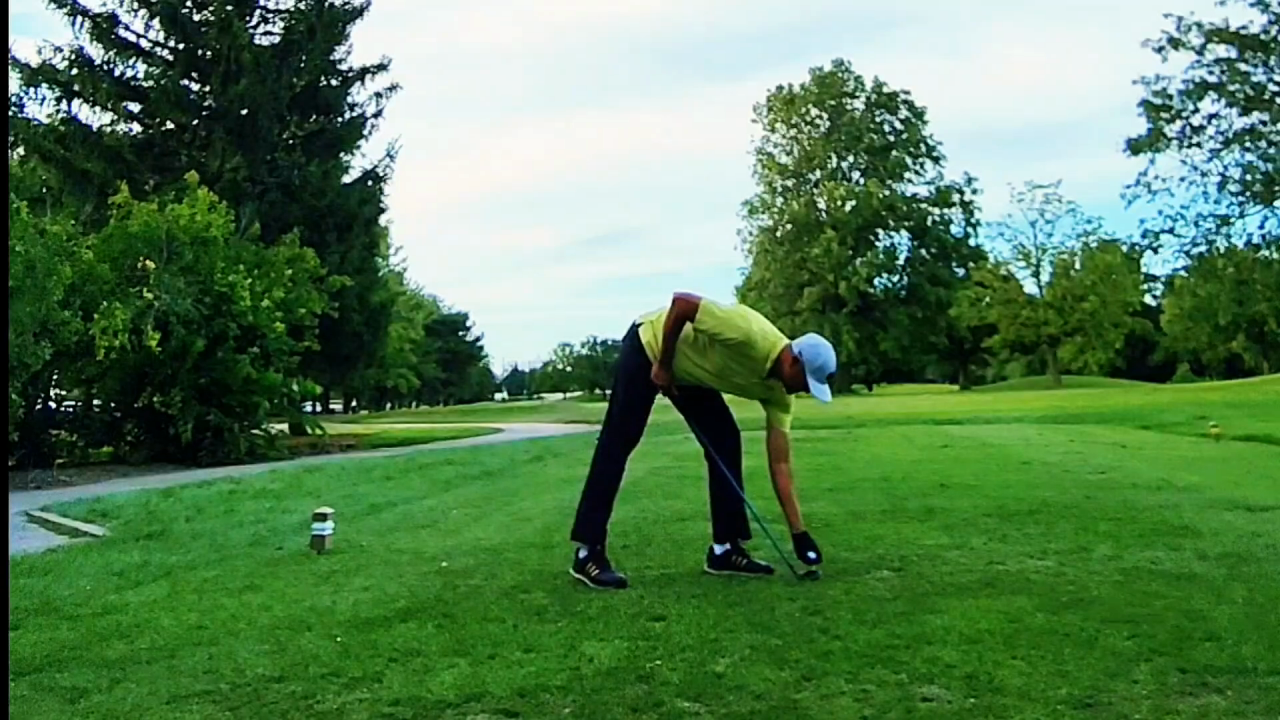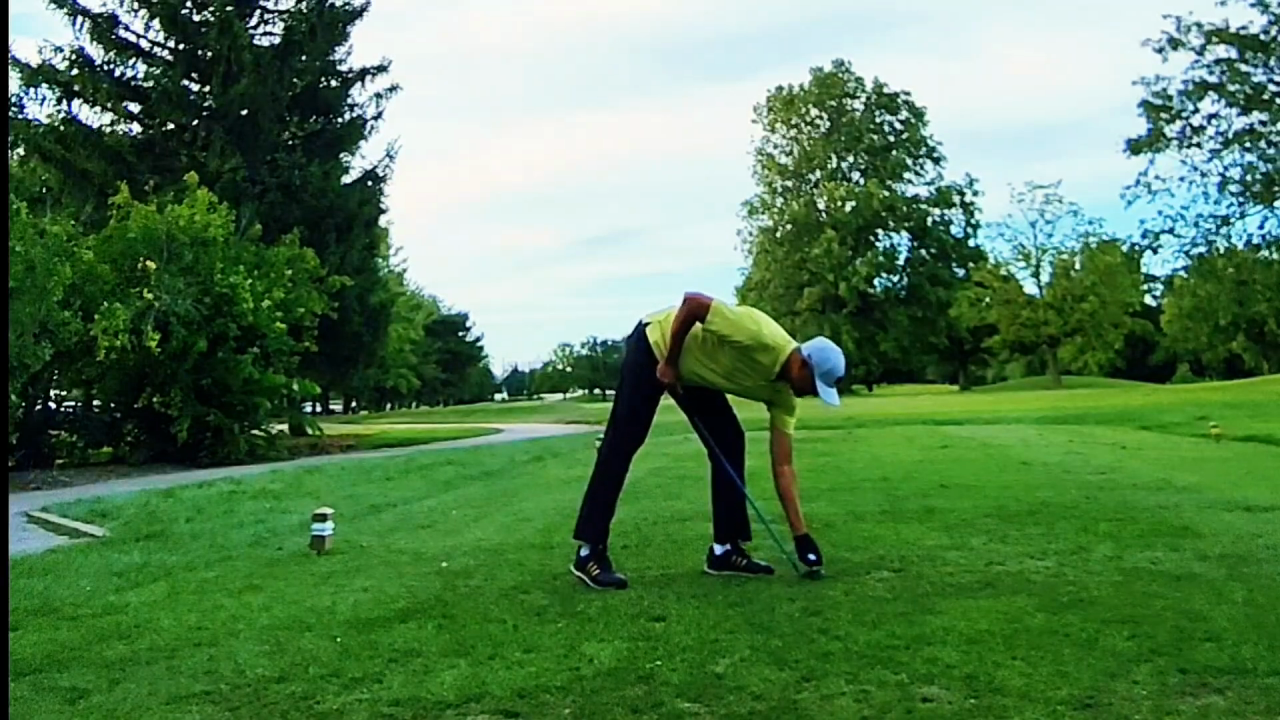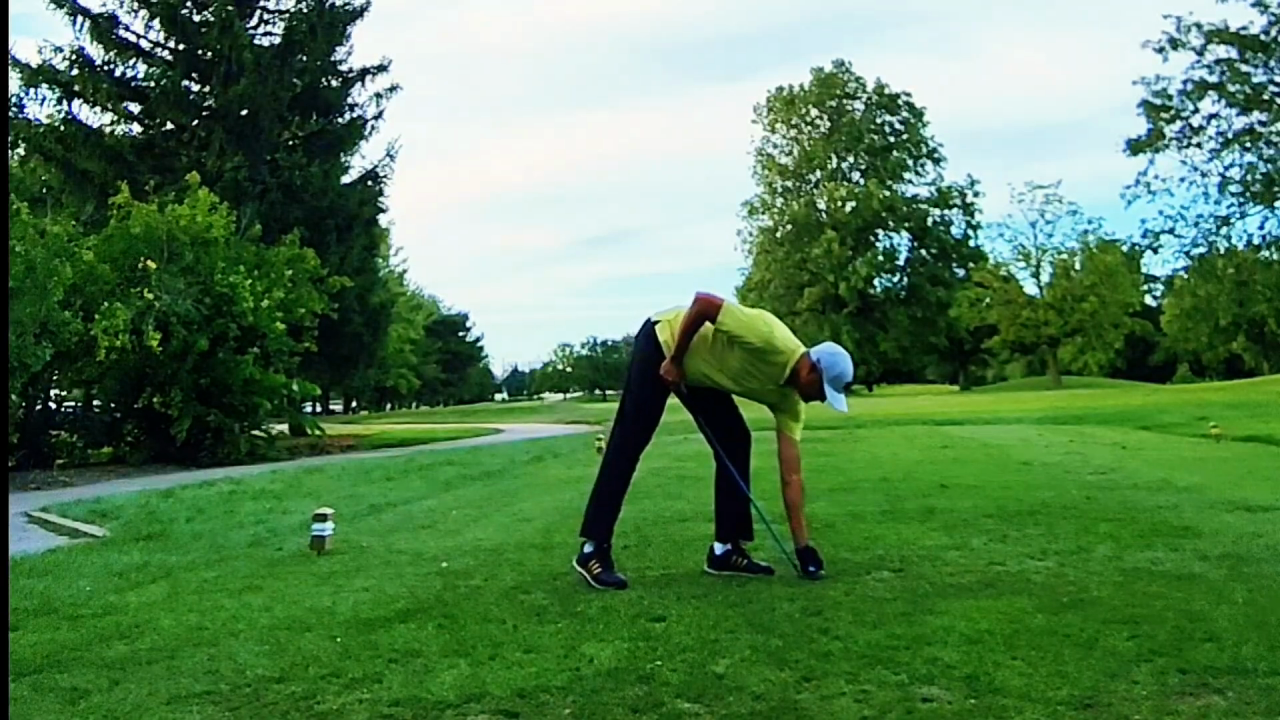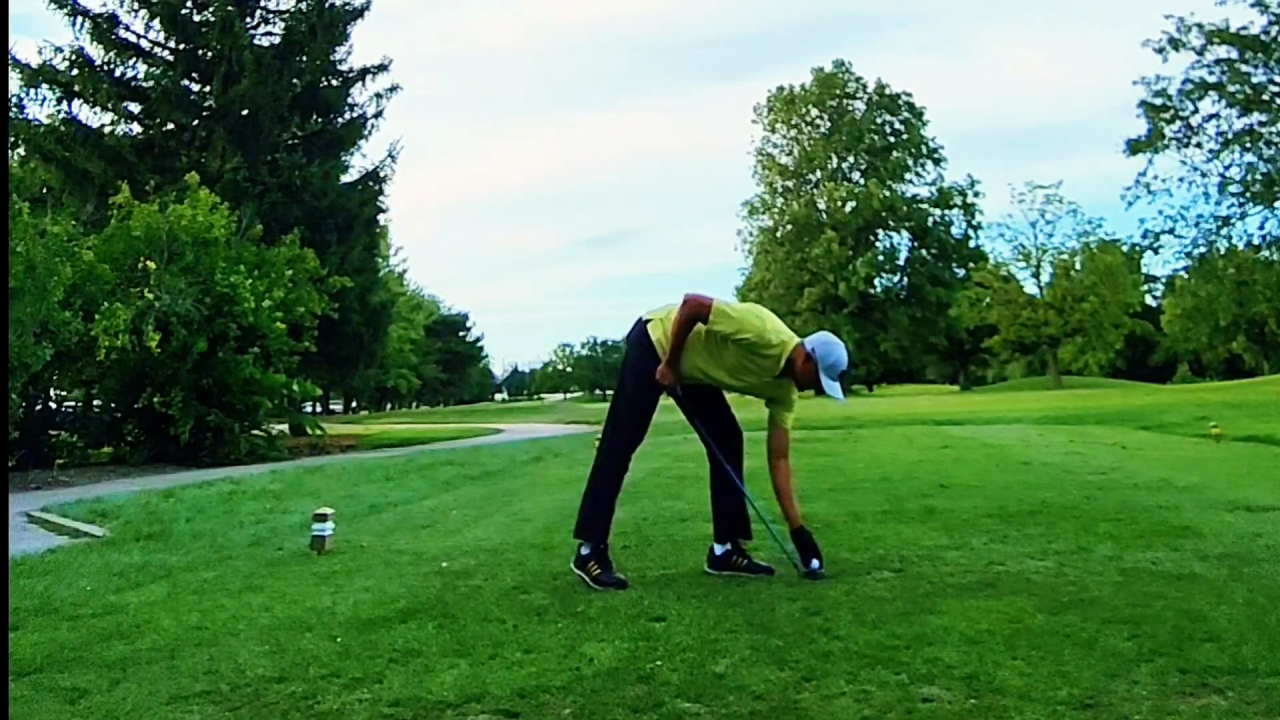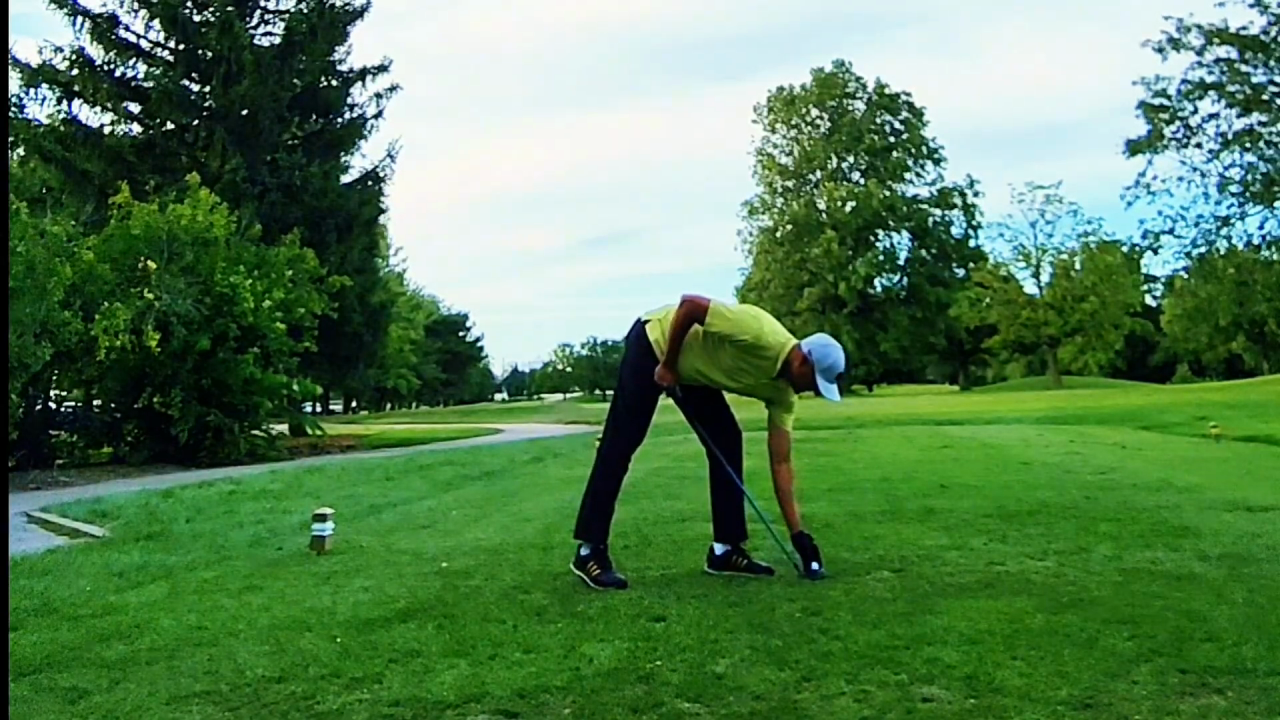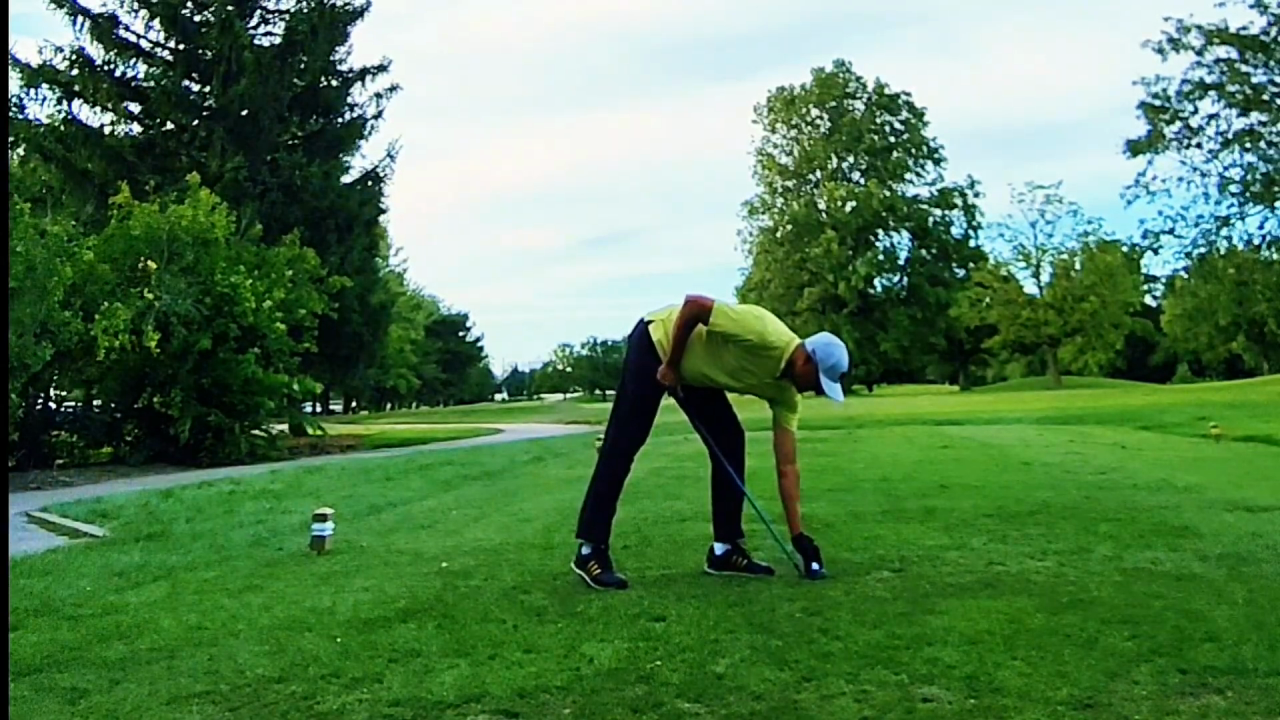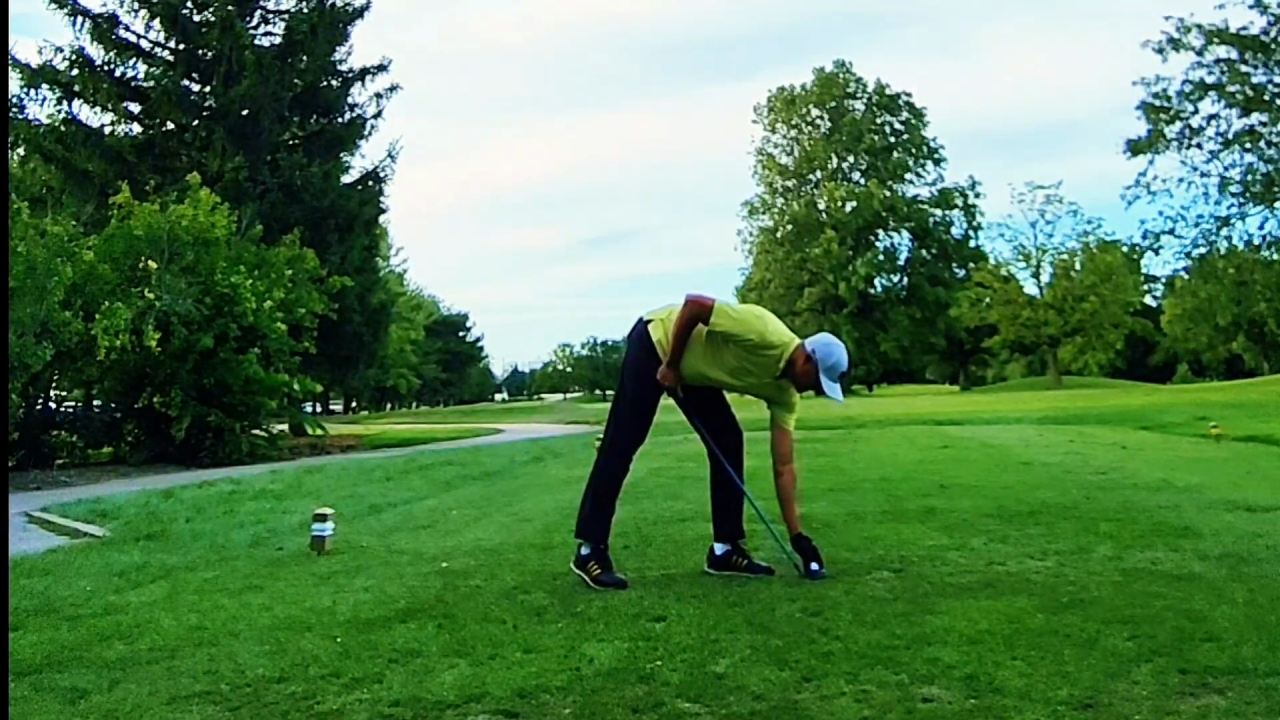
dt=0.5s
person 1, frame 1
left shoulder: (776, 389)
right shoulder: (750, 332)
left elbow: (780, 463)
right elbow: (681, 302)
left wrist: (799, 531)
right wrist: (663, 365)
left hip: (689, 371)
right hip: (649, 344)
left knee: (726, 443)
right knee: (617, 445)
left ankle: (725, 547)
right ankle: (588, 553)
person 1, frame 2
left shoulder: (782, 392)
right shoulder: (759, 334)
left elbow: (782, 466)
right elbow: (691, 302)
left wrist: (800, 534)
right wrist: (669, 362)
left hip: (694, 372)
right hip: (655, 344)
left knee: (729, 444)
right knee: (622, 446)
left ankle: (725, 548)
right ankle: (590, 552)
person 1, frame 3
left shoulder: (788, 397)
right shoulder: (769, 338)
left elbow: (791, 475)
right elbow: (703, 302)
left wrist: (803, 545)
right wrist: (674, 360)
left hip: (699, 373)
right hip: (662, 343)
left knee: (735, 444)
right knee: (628, 445)
left ankle: (726, 549)
right ankle: (594, 550)
person 1, frame 4
left shoulder: (783, 387)
right shoulder: (762, 330)
left elbow: (778, 459)
right elbow: (691, 303)
left wrist: (797, 527)
right wrist: (669, 364)
left hip: (693, 369)
right hip: (655, 341)
left knee: (728, 443)
right knee: (621, 444)
left ankle: (725, 548)
right ankle: (590, 551)
person 1, frame 5
left shoulder: (781, 390)
right shoulder: (759, 332)
left elbow: (780, 463)
right elbow: (688, 304)
left wrist: (797, 531)
right wrist: (667, 365)
left hip: (692, 370)
right hip: (655, 341)
left knee: (727, 443)
right knee: (621, 445)
left ankle: (726, 548)
right ankle: (590, 551)
person 1, frame 6
left shoulder: (784, 389)
right shoulder: (763, 332)
left elbow: (787, 466)
right elbow: (692, 304)
left wrist: (798, 534)
right wrist: (671, 365)
left hip: (695, 372)
right hip: (658, 342)
left knee: (731, 443)
right knee: (623, 445)
left ankle: (725, 548)
right ankle: (591, 551)
person 1, frame 7
left shoulder: (784, 390)
right shoulder: (763, 332)
left elbow: (784, 466)
right elbow: (692, 304)
left wrist: (796, 534)
right wrist: (670, 365)
left hip: (694, 370)
right hip: (656, 341)
left knee: (729, 443)
right knee: (621, 445)
left ankle: (726, 548)
right ankle: (590, 550)
